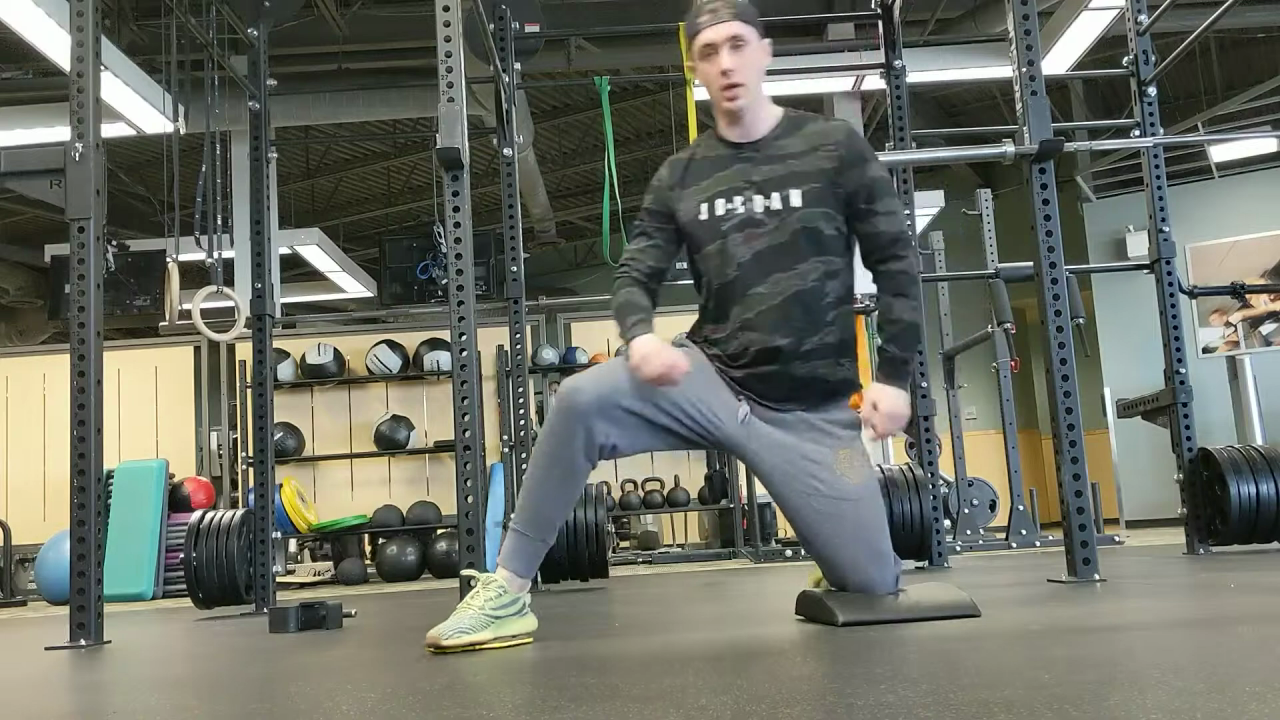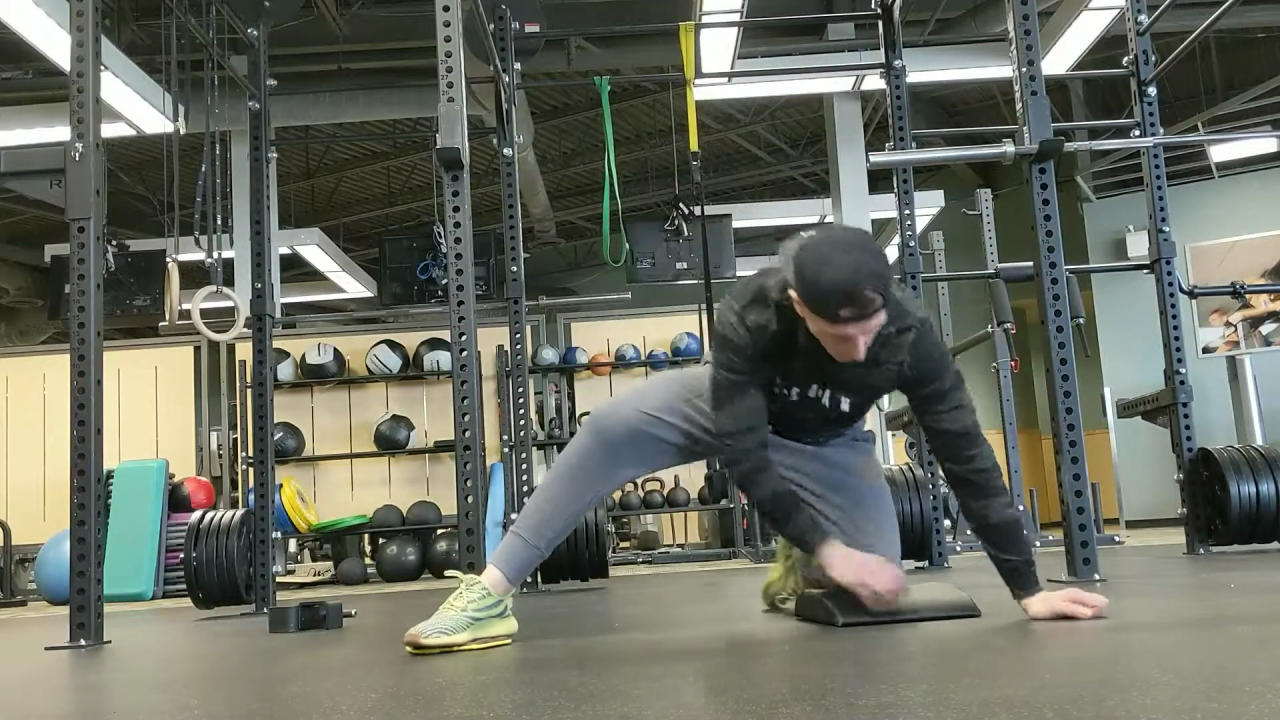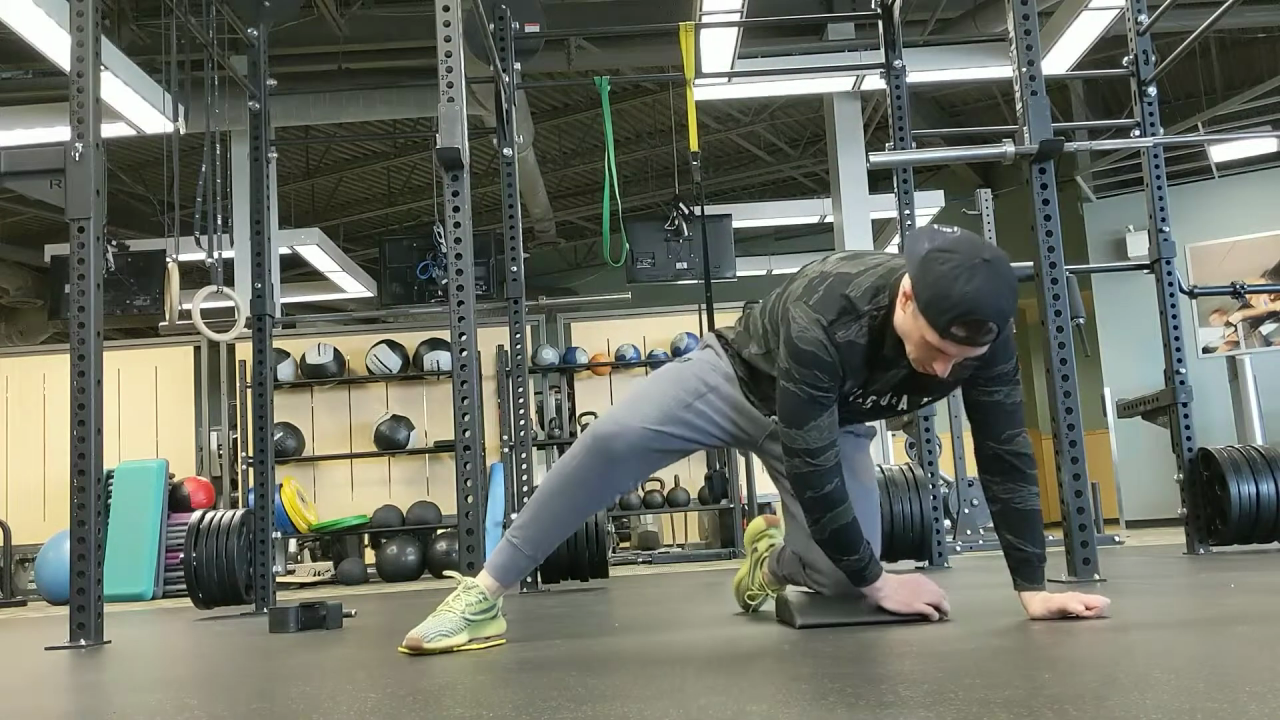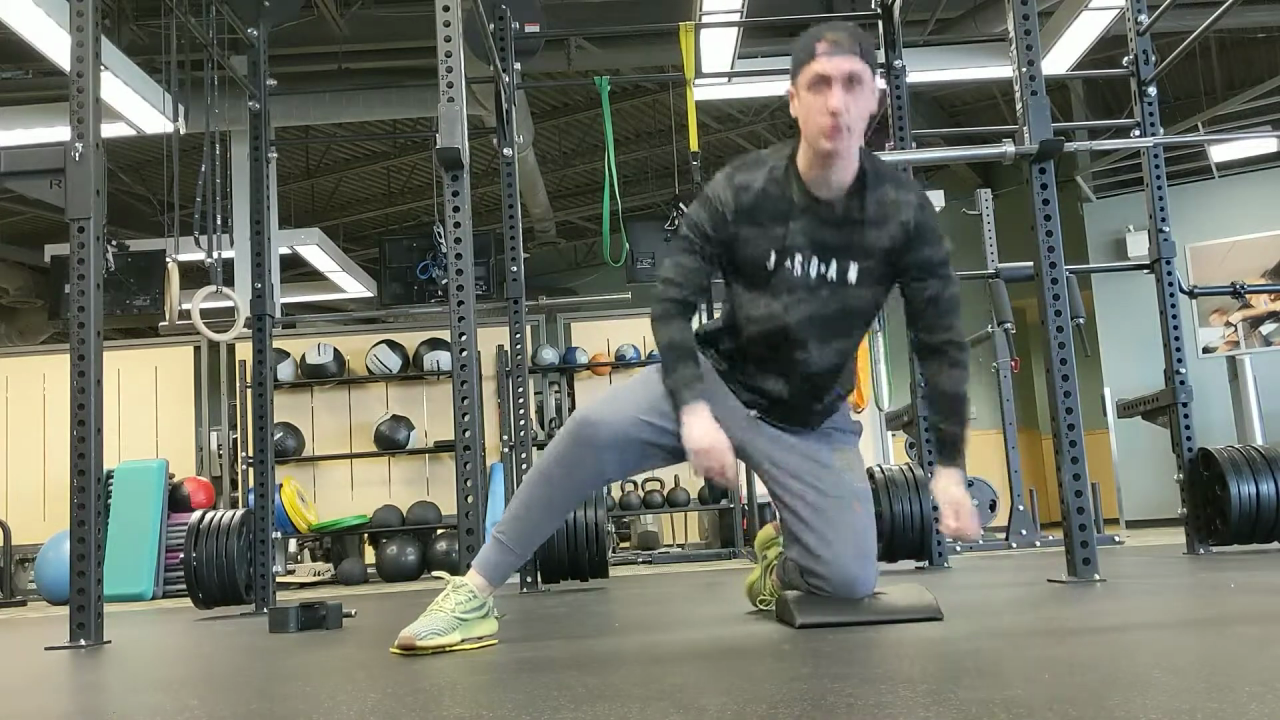
dt=1s
person 1, frame 1
left shoulder: (837, 148)
right shoulder: (678, 178)
left elbow: (896, 265)
right elbow: (635, 277)
left wrist: (893, 376)
right wrist: (641, 336)
left hip: (810, 405)
right hip: (710, 375)
left knee: (871, 584)
right knee: (582, 400)
left ankle: (839, 571)
right ankle: (508, 590)
person 1, frame 2
left shoulder: (907, 335)
right shoulder: (750, 315)
left elbow: (966, 456)
right elbow: (746, 453)
left wrist: (1027, 587)
right wrist: (826, 549)
left hip: (826, 439)
right hip: (734, 404)
left knee: (878, 581)
right knee: (615, 425)
left ankle: (797, 552)
right ankle: (492, 592)
person 1, frame 3
left shoulder: (981, 332)
right shoulder: (825, 311)
left elbow: (1005, 457)
right elbow: (808, 465)
left wrist: (1031, 587)
right wrist: (877, 579)
left hip: (829, 420)
right hip: (740, 376)
left knee: (842, 576)
right knee: (616, 439)
left ankle: (773, 553)
right ankle: (483, 596)
person 1, frame 4
left shoulder: (906, 214)
right shoulder: (738, 190)
left elbow: (940, 345)
right elbow: (673, 303)
left wrist: (949, 467)
right wrist: (694, 411)
left hip: (812, 419)
right hip: (723, 378)
left knee: (850, 582)
right knee: (598, 429)
left ankle: (784, 555)
right ankle: (477, 593)
